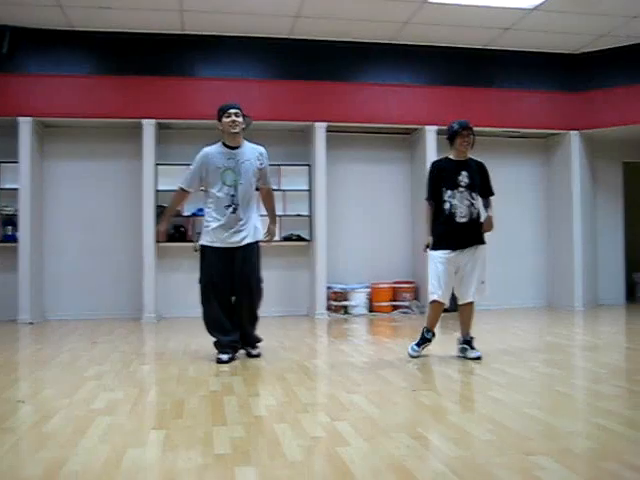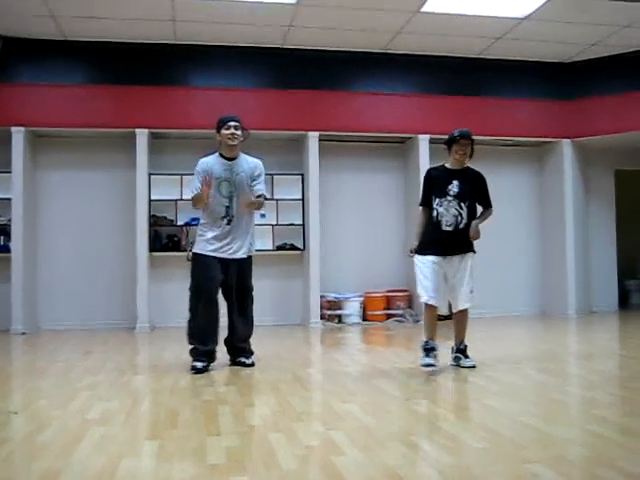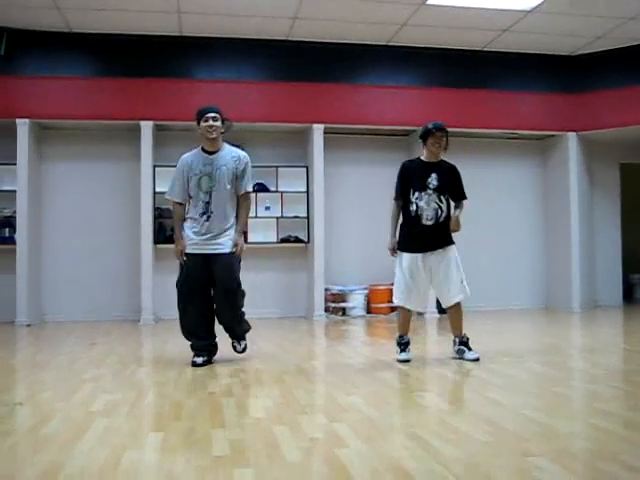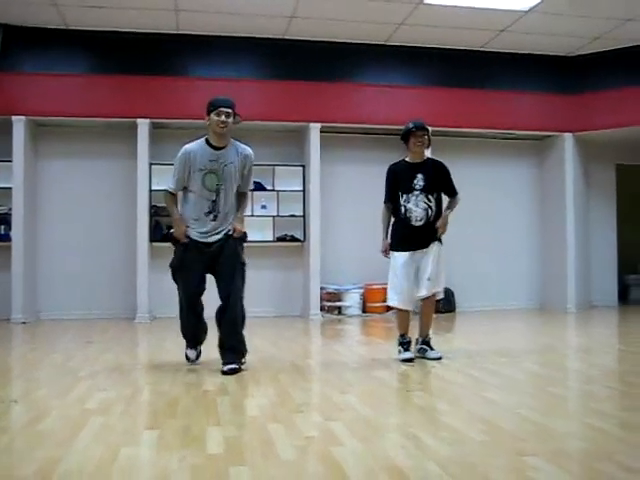
dt=0.5s
person 1, frame 1
left shoulder: (258, 153)
right shoulder: (207, 155)
left elbow: (265, 191)
right elbow: (184, 189)
left wrist: (272, 222)
right wrist: (165, 220)
left hip: (247, 236)
right hip: (215, 237)
left knee: (249, 289)
right knee: (216, 292)
left ankle: (248, 339)
right ankle: (226, 344)
person 1, frame 2
left shoulder: (254, 165)
right shoulder: (205, 164)
left elbow: (259, 202)
right elbow: (197, 203)
left wrist: (251, 201)
right wrist: (204, 193)
left hip: (241, 247)
right hip: (208, 246)
left knee: (241, 302)
right knee: (204, 299)
left ankle: (240, 350)
right ankle: (203, 354)
person 1, frame 3
left shoulder: (239, 158)
right shoulder: (186, 161)
left elbow: (244, 198)
right elbow: (178, 202)
left wrist: (241, 233)
right wrist: (178, 237)
left hip: (226, 242)
right hip: (193, 244)
left knee: (229, 293)
right knee: (192, 299)
left ankle: (238, 330)
right ankle: (203, 348)
person 1, frame 4
left shoulder: (244, 155)
right shoulder: (189, 152)
right elbow: (172, 192)
left wrist: (240, 218)
right wrist: (177, 220)
left hip: (227, 236)
right hip: (192, 236)
left knee: (232, 296)
right knee: (189, 291)
left ankle: (233, 355)
right ankle: (194, 341)
person 2, frame 1
left shoulder: (479, 167)
right shoulder: (439, 167)
left elbow: (486, 198)
right elbow: (431, 203)
left wrist: (489, 215)
right wrist: (430, 234)
left hip: (473, 240)
right hip: (444, 240)
left knee: (469, 294)
right knee: (438, 293)
left ankle: (465, 342)
right ankle: (427, 334)
person 2, frame 2
left shoulder: (476, 178)
right shoulder: (432, 175)
left elbow: (488, 209)
right elbow: (425, 210)
left wrist: (476, 222)
right wrist: (418, 240)
left hip: (461, 249)
right hip: (431, 248)
left knee: (462, 302)
right knee: (430, 298)
left ankle: (459, 350)
right ankle: (430, 348)
person 2, frame 3
left shoulder: (451, 171)
right shoulder: (408, 168)
left elbow: (459, 201)
right elbow: (398, 203)
left wrist: (455, 214)
right wrist: (393, 235)
left hip: (442, 243)
right hip: (411, 243)
left knee: (453, 295)
right knee: (406, 296)
left ankle: (460, 343)
right ankle: (403, 343)
person 2, frame 4
left shoulder: (438, 168)
right shoulder: (395, 170)
left elbow: (454, 196)
right elbow: (388, 206)
left wrist: (446, 215)
right wrist: (385, 237)
left hip: (430, 240)
right hip: (402, 242)
left knee: (428, 293)
right knee: (401, 296)
left ankle: (423, 342)
right ankle: (404, 342)
